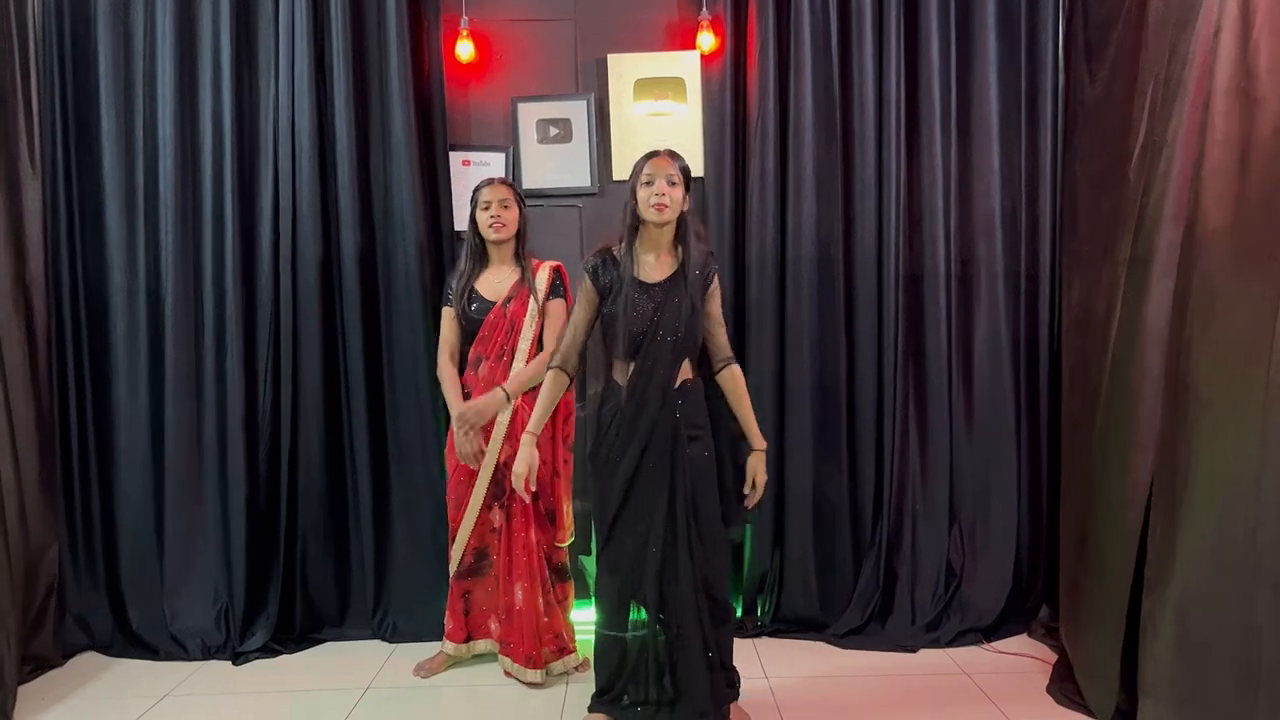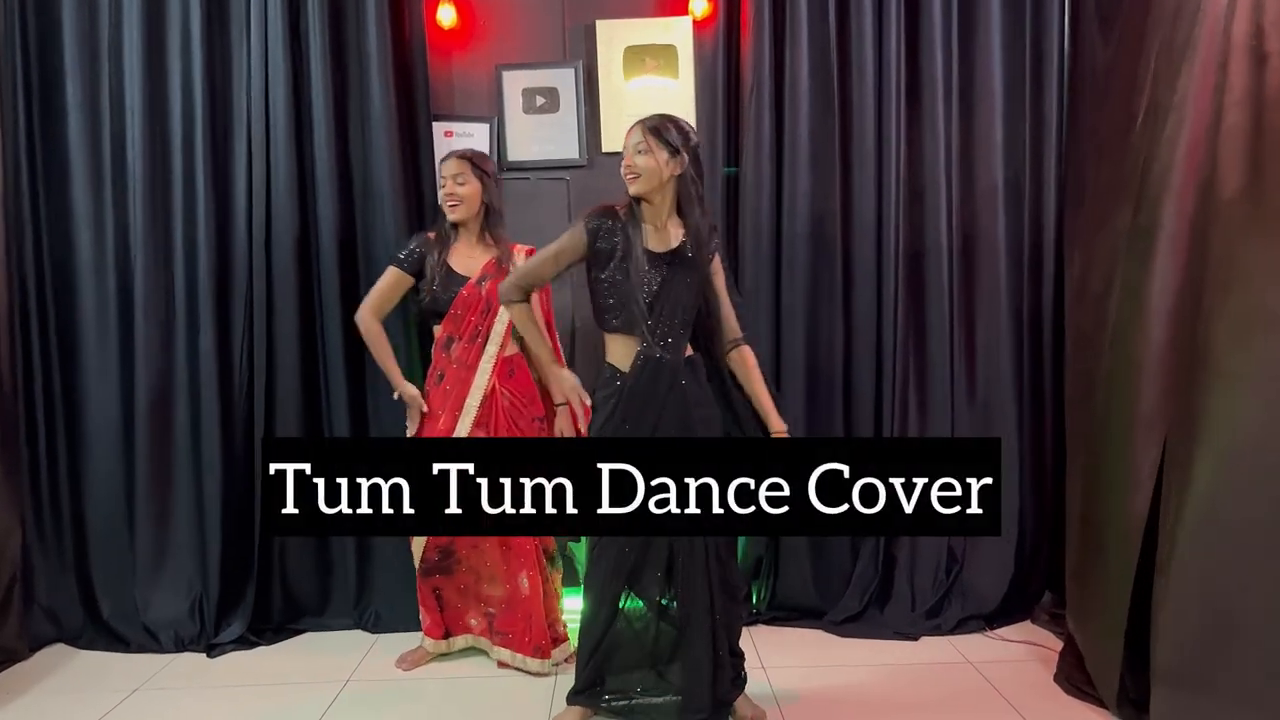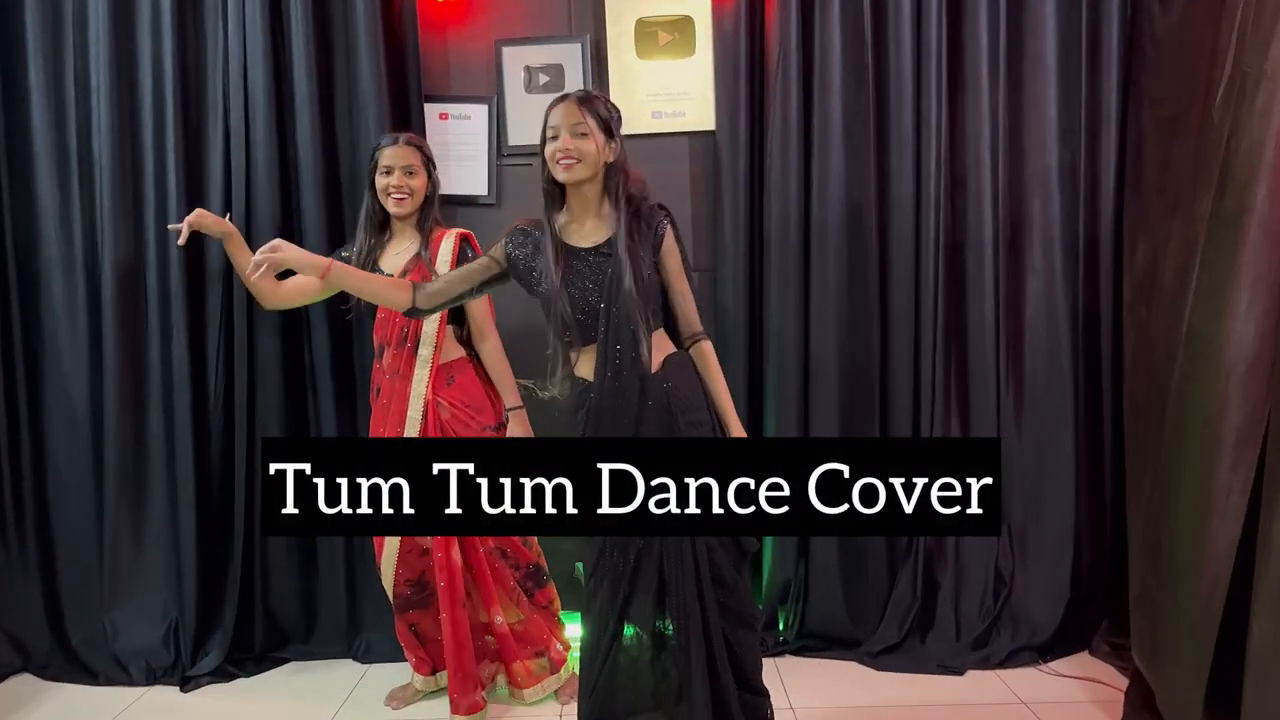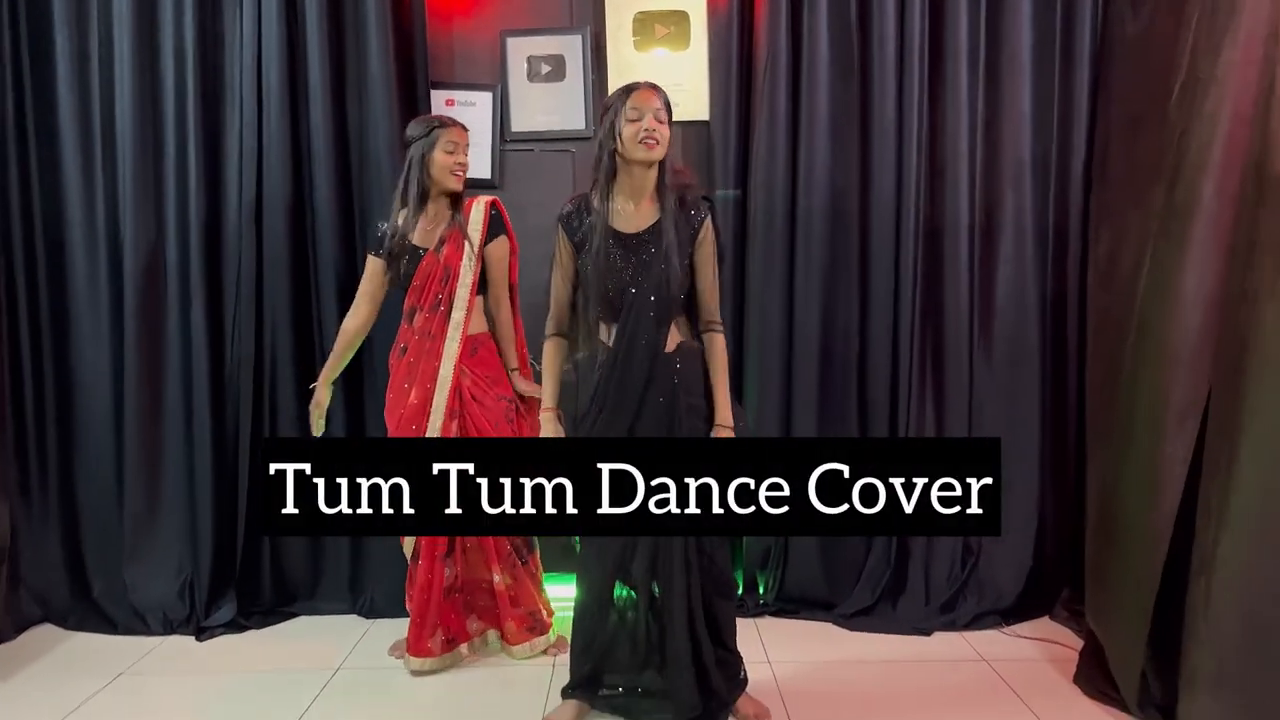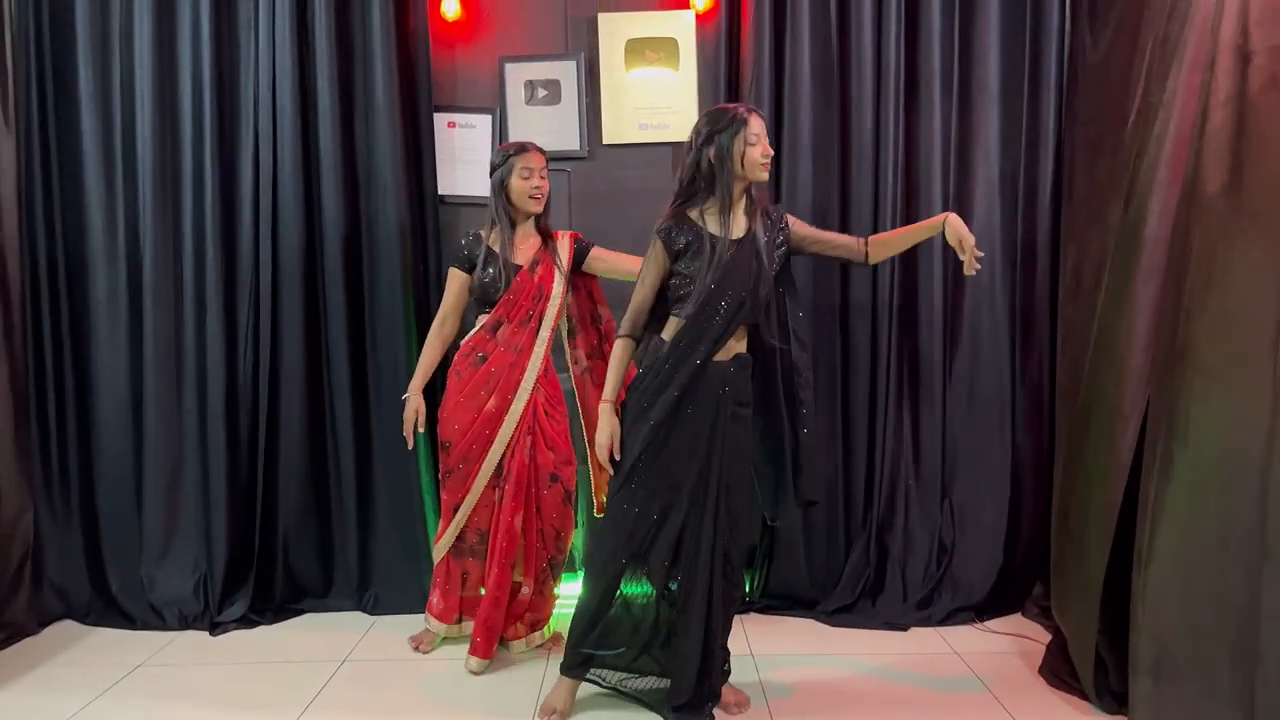
dt=1s
person 1, frame 1
left shoulder: (701, 270)
right shoulder: (604, 267)
left elbow: (722, 361)
right elbow: (567, 359)
left wrist: (756, 443)
right wrist: (529, 436)
left hip: (684, 421)
right hip: (620, 422)
left knee: (699, 556)
right knee: (623, 559)
person 1, frame 2
left shoulder: (701, 242)
right shoulder: (601, 228)
left elbow: (730, 340)
right elbow: (512, 288)
left wrist: (773, 422)
right wrist: (552, 371)
left hip: (689, 401)
right hip: (624, 404)
left knee: (705, 545)
right knee: (620, 547)
person 1, frame 3
left shoulder: (649, 224)
right shoulder: (529, 243)
left elbow: (693, 334)
right elbow: (420, 297)
left wrist: (735, 431)
right wrist: (312, 261)
left hip: (676, 409)
right hip: (604, 418)
left knee: (704, 572)
right knee: (616, 580)
person 1, frame 4
left shoulder: (691, 215)
right shoulder: (579, 219)
left elbow: (711, 324)
right elbow: (559, 326)
left wrist: (724, 422)
right wrist: (548, 412)
left hip: (678, 386)
right hip: (606, 389)
left knee: (693, 538)
right knee: (608, 540)
person 1, frame 5
left shoulder: (772, 226)
right shoulder: (679, 228)
left elbow: (862, 250)
right elbow: (632, 324)
left wrist: (940, 222)
right wrist: (608, 407)
left hip: (731, 394)
right hip: (664, 390)
left knee: (718, 536)
right knee: (626, 530)
right ankle: (577, 667)
person 2, frame 1
left shoulder: (545, 277)
right shoulder: (461, 282)
left elbow: (552, 353)
right elbow: (445, 358)
left wrist: (499, 396)
right wrist: (461, 416)
left hip: (529, 413)
right hip: (470, 415)
left knee: (533, 528)
right knee: (471, 524)
left ankle: (541, 643)
right ankle: (461, 637)
person 2, frame 2
left shoulder: (517, 260)
right shoulder: (422, 252)
left elbow: (537, 336)
right elbow: (367, 316)
left wrist: (562, 404)
right wrist: (401, 385)
left hip: (512, 396)
right hip: (446, 397)
left ankle: (534, 634)
right ankle: (441, 631)
person 2, frame 3
left shoulder: (456, 246)
right shoulder: (361, 253)
left elbow: (486, 335)
right elbow: (273, 294)
left wrist: (515, 411)
right wrist: (225, 232)
left hip: (457, 404)
right hip: (394, 410)
left knee: (492, 538)
right knee: (407, 546)
left ankle: (544, 662)
right ankle: (434, 666)
person 2, frame 4
left shoulder: (484, 215)
right shoulder: (392, 230)
left elbow: (500, 300)
right elbow: (362, 311)
left wrist: (515, 370)
right wrist: (325, 378)
left hip: (474, 370)
right hip: (414, 374)
left ankle: (523, 623)
right ankle: (440, 625)
person 2, frame 5
left shoulder: (564, 249)
right shoulder: (475, 247)
left elbow: (641, 267)
right elbow: (445, 322)
right wrist: (416, 388)
left hip: (534, 389)
right hip: (475, 385)
left knee: (540, 501)
right knee: (468, 499)
left ankle: (522, 619)
right ankle: (449, 612)
